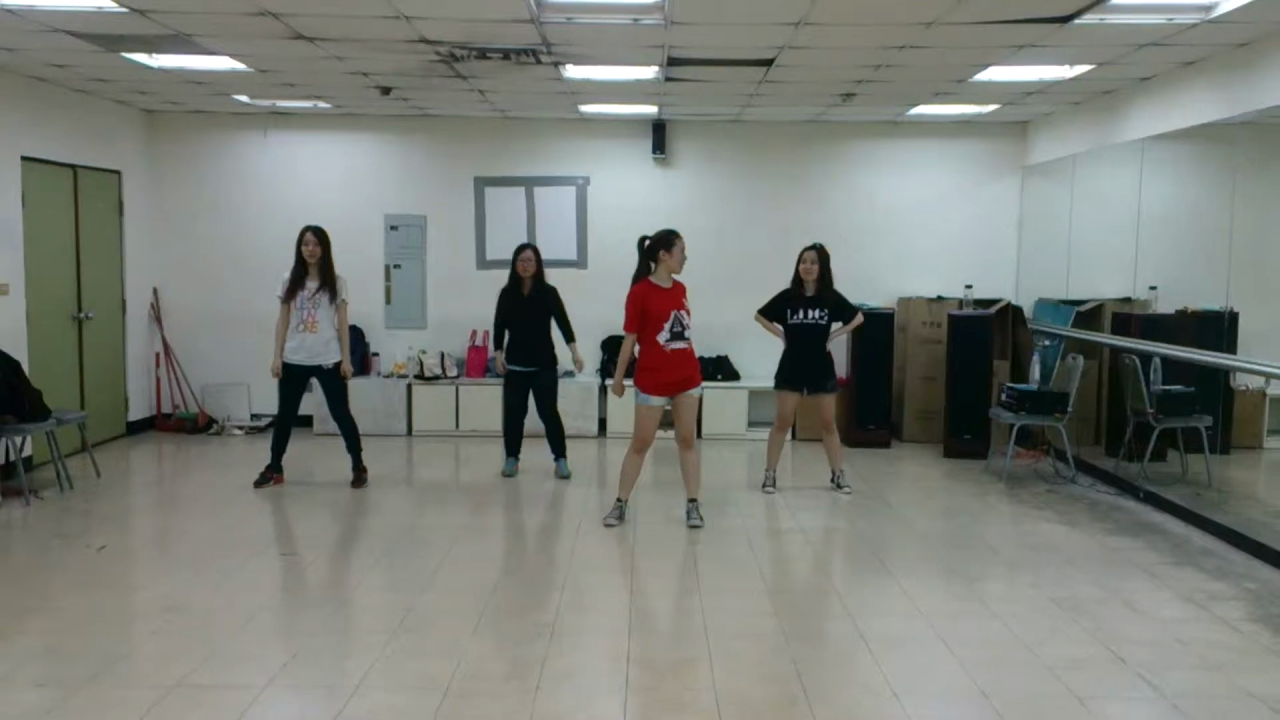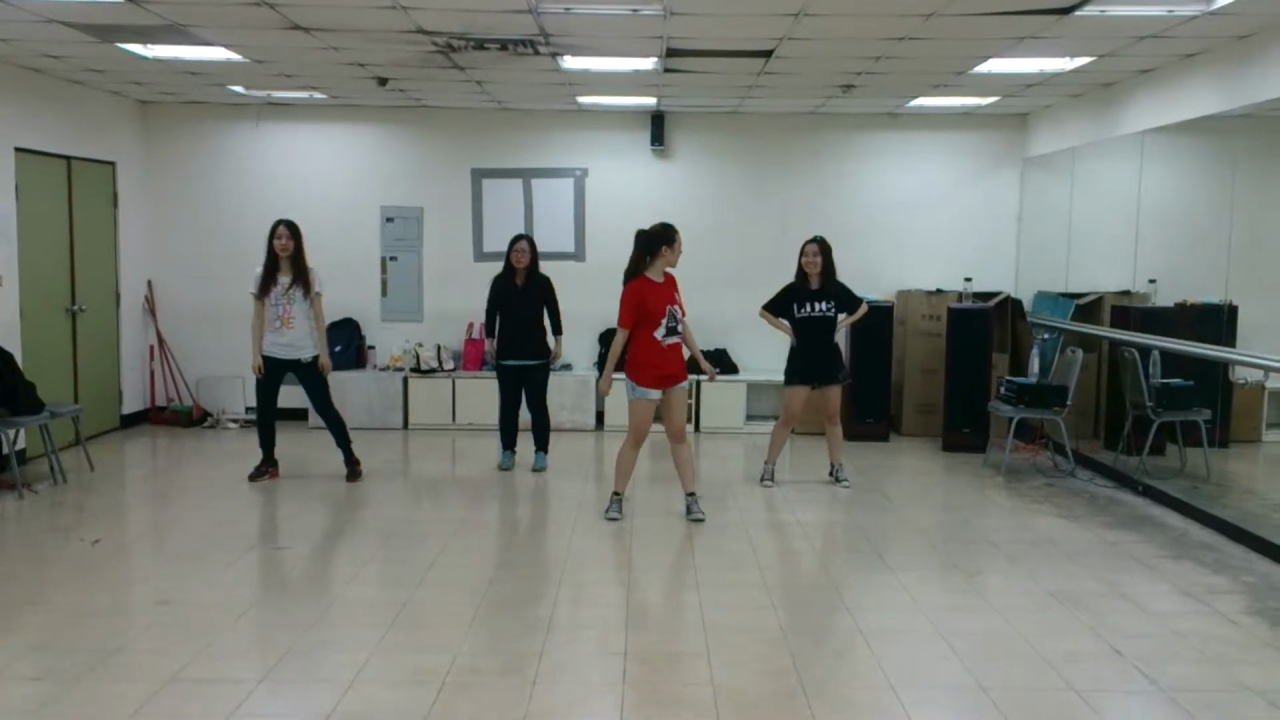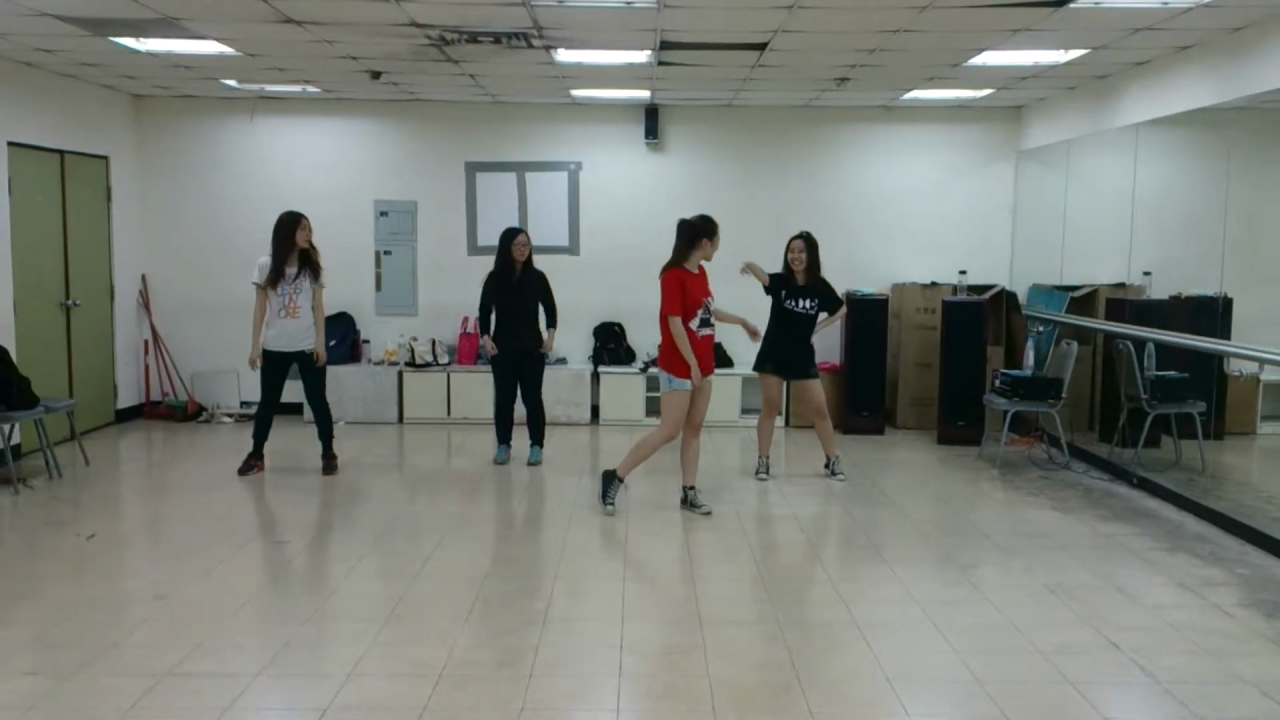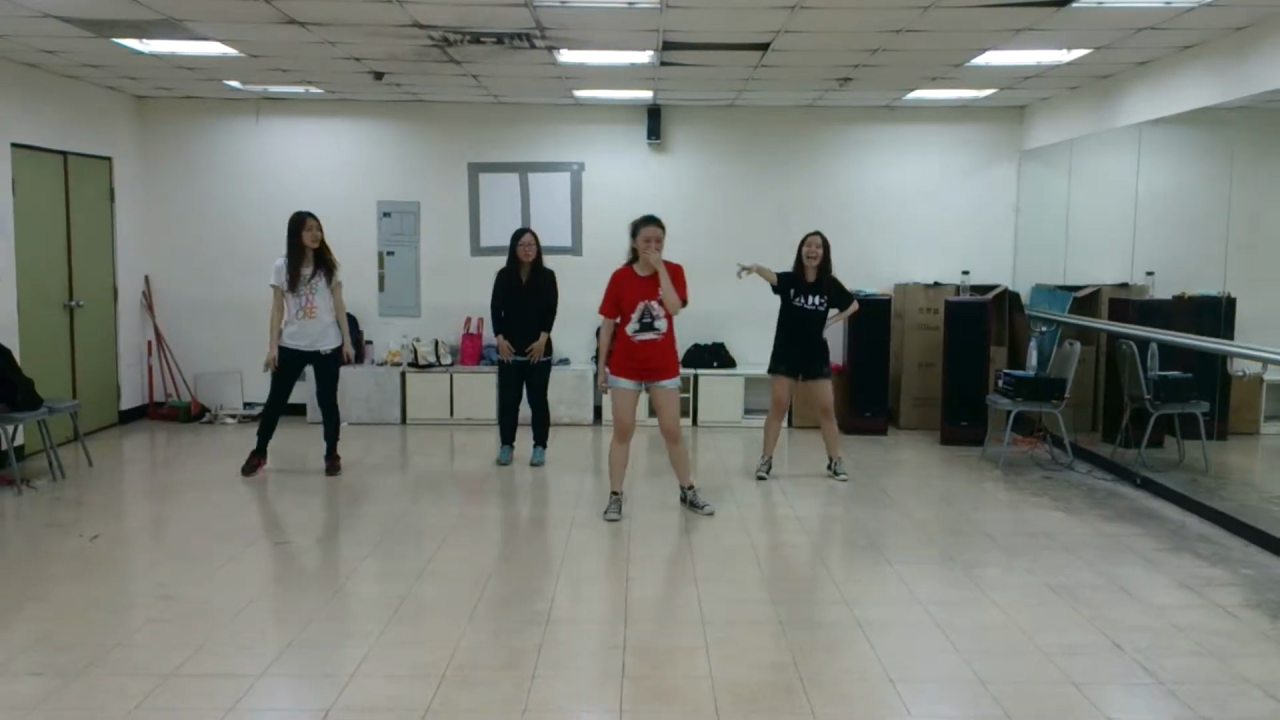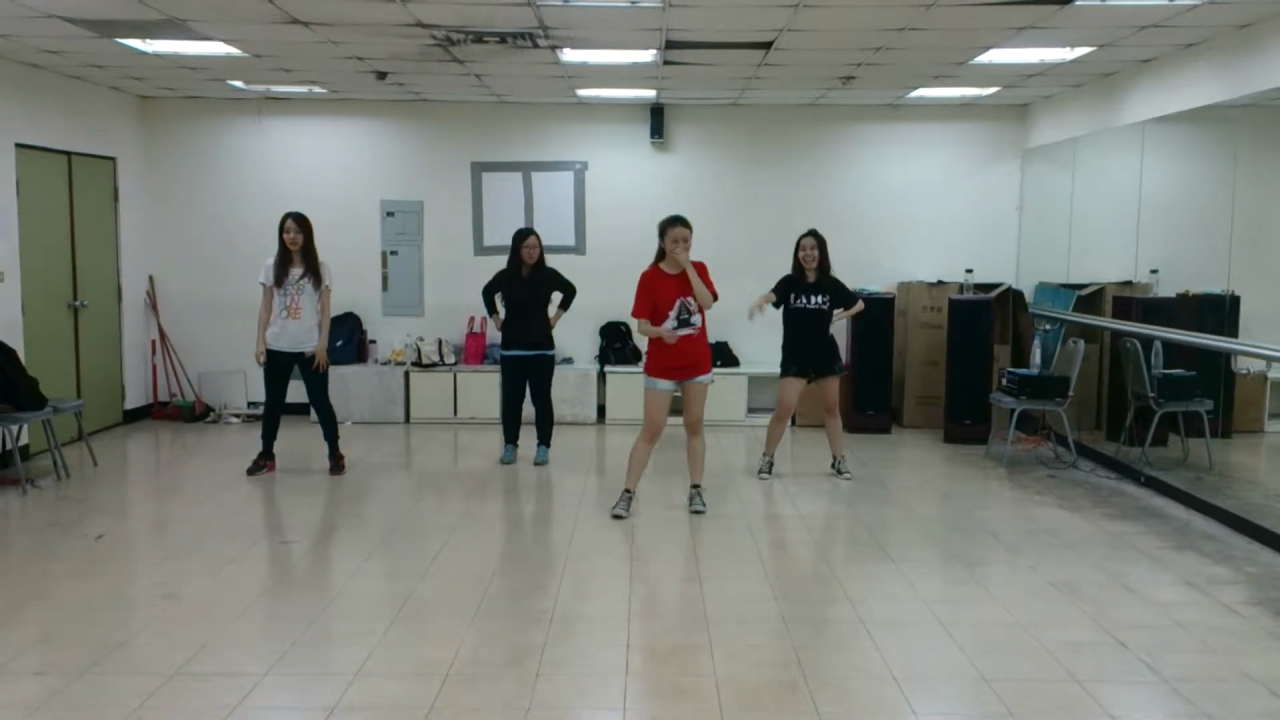
dt=1s
person 1, frame 1
left shoulder: (680, 289)
right shoulder: (641, 291)
right elbow: (630, 339)
right wrist: (618, 378)
left hip: (688, 378)
right hip: (652, 381)
left knee: (687, 440)
right knee: (640, 444)
left ankle: (693, 505)
right ankle: (620, 504)
person 1, frame 2
left shoulder: (670, 282)
right shoulder: (636, 287)
right elbow: (622, 334)
left wrist: (700, 360)
right wrist: (607, 374)
left hip: (675, 373)
right hip: (644, 375)
left knee: (679, 435)
right knee: (636, 437)
left ankle: (691, 498)
right ankle: (617, 497)
person 1, frame 3
left shoulder: (701, 272)
right shoulder: (674, 276)
right elbow: (675, 325)
left wrist: (742, 322)
right wrist: (693, 366)
left hip: (702, 364)
right hip: (678, 366)
left knee: (693, 429)
right knee: (669, 430)
left ankle: (689, 492)
right ankle: (614, 477)
person 1, frame 4
left shoulder: (674, 271)
right shoulder: (621, 277)
left elbow: (675, 307)
right elbow: (607, 324)
left wrist: (659, 268)
right wrist: (601, 365)
left hip: (664, 367)
right hip: (625, 367)
left knee: (672, 432)
right knee: (622, 431)
left ankle: (688, 492)
right ankle: (615, 496)
person 1, frame 5
left shoulder: (699, 269)
right shoulder: (650, 277)
left elbow: (707, 303)
right elbow: (642, 325)
left wrist: (688, 266)
right wrist: (660, 332)
left hip: (697, 363)
right hip: (661, 366)
left knee: (694, 427)
right knee: (651, 430)
left ankle: (695, 490)
right ankle: (627, 493)
person 2, frame 1
left shoulder: (335, 282)
right shoulder: (290, 281)
left elbow: (343, 323)
right elbow: (283, 321)
left wrist: (346, 359)
right wrist: (277, 356)
left hip: (328, 360)
right hip: (294, 360)
left knee: (341, 414)
right knee: (285, 414)
left ankle: (358, 467)
right ankle: (274, 468)
person 2, frame 2
left shoulder: (309, 275)
right shoulder: (263, 275)
left elbow: (318, 316)
right elbow: (258, 317)
left wrist: (323, 352)
right wrist: (256, 353)
left hip: (304, 354)
right hip: (271, 354)
left knee: (324, 407)
right knee: (264, 409)
left ankle: (351, 460)
right ankle: (268, 462)
person 2, frame 3
left shoulder: (313, 266)
right shoulder: (266, 265)
left elbow: (318, 307)
right elbow: (260, 308)
left wrist: (320, 343)
right wrist: (255, 345)
left hip: (307, 345)
right hip: (275, 347)
left knee: (317, 400)
right knee: (268, 402)
left ankle: (328, 455)
right ankle: (256, 456)
person 2, frame 4
left shoulder: (329, 265)
right shoulder: (282, 266)
left elbow: (339, 304)
right elbow: (277, 308)
left wrist: (347, 341)
right wrist: (273, 346)
left hip: (327, 345)
right hip: (292, 345)
left knee: (327, 401)
right knee: (276, 399)
left ankle: (332, 456)
right ankle: (259, 453)
person 2, frame 5
left shoulder: (319, 268)
right shoulder: (272, 267)
left elbow: (325, 310)
right elbow: (265, 307)
left wrist: (322, 343)
right wrist: (260, 342)
left hip: (310, 347)
right hip: (277, 347)
left knee: (320, 400)
right knee: (273, 402)
left ankle: (335, 455)
right ankle: (266, 456)
person 3, frame 1
left shoulder: (831, 298)
right shoulder: (788, 297)
left elbow: (857, 318)
right elbow: (760, 316)
left wrist: (834, 335)
right wrist: (781, 334)
left hip: (821, 368)
right hip: (791, 368)
left knee: (828, 424)
right knee: (782, 423)
left ankle: (838, 475)
right ankle: (770, 473)
person 3, frame 2
left shoulder: (836, 289)
right shoulder: (792, 290)
left elbow: (862, 308)
right elbow: (765, 312)
left wrist: (840, 326)
right wrist: (787, 330)
left hip: (829, 361)
right hip: (800, 363)
left knee: (832, 417)
right knee: (788, 417)
left ankle: (837, 468)
right ankle: (769, 467)
person 3, frame 3
left shoulder: (820, 286)
right shoulder: (780, 282)
left elbow: (841, 310)
right elbow: (764, 278)
left wrist: (819, 327)
right wrist: (750, 267)
left hip: (802, 356)
right hip: (774, 354)
left knee: (820, 409)
right knee: (770, 408)
left ankle: (833, 460)
right ankle: (763, 460)
person 3, frame 4
left shoulder: (830, 284)
right shoulder: (789, 280)
left elbow: (853, 305)
right elbow: (771, 276)
left wrist: (830, 322)
right wrist: (754, 268)
left hip: (816, 355)
right hip: (786, 354)
left knee: (827, 408)
right knee: (778, 407)
left ankle: (835, 461)
right ankle: (766, 460)
person 3, frame 5
left shoulder: (831, 284)
right shoulder: (789, 282)
left elbow: (858, 305)
right elbow: (772, 295)
left wrist: (836, 318)
right wrist: (760, 301)
left hip: (825, 353)
right hip: (795, 355)
left knee: (831, 408)
right knee: (783, 409)
left ankle: (839, 460)
right ankle: (767, 458)
person 4, frame 1
left shoulder: (548, 292)
right shoulder: (507, 293)
left elbow: (563, 322)
right elbow: (499, 326)
left wrist: (574, 351)
right wrist: (498, 353)
left hip: (544, 363)
right hip: (515, 364)
left knee: (548, 412)
right knee: (513, 412)
left ankle: (561, 459)
right ankle: (512, 458)
person 4, frame 2
left shoulder: (542, 282)
right shoulder: (500, 282)
left elbow: (553, 313)
right elbow: (491, 312)
left wrist: (558, 344)
right wrist: (489, 341)
left hip: (537, 355)
right hip: (506, 355)
left knee: (537, 404)
right knee: (508, 405)
left ankle: (541, 452)
right ankle: (508, 452)
person 4, frame 3
left shoulder: (537, 277)
right shoulder: (495, 278)
left elbow: (550, 308)
right elbow: (485, 310)
left wrist: (551, 335)
right wrist: (485, 337)
left hip: (532, 349)
right hip: (502, 349)
left knee: (532, 398)
right knee: (504, 398)
left ankle: (537, 446)
right ankle: (503, 446)
person 4, frame 4
left shoulder: (546, 276)
right shoulder: (504, 276)
left elbow: (551, 311)
right elbow: (495, 309)
left wrist: (543, 339)
right wrist: (499, 338)
left hip: (538, 348)
right hip: (510, 348)
left knee: (538, 399)
right knee: (508, 399)
left ankle: (539, 447)
right ankle: (506, 446)
person 4, frame 5
left shoulder: (548, 274)
right shoulder: (506, 276)
left elbow: (570, 291)
right elbow: (487, 292)
left wrist: (556, 317)
right wrist: (495, 318)
left hip: (541, 347)
right hip: (512, 348)
left knee: (541, 397)
right knee: (511, 398)
left ankle: (543, 446)
right ankle: (510, 445)
